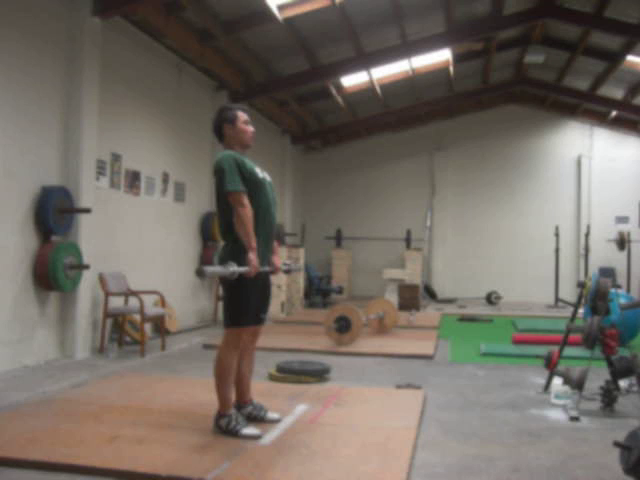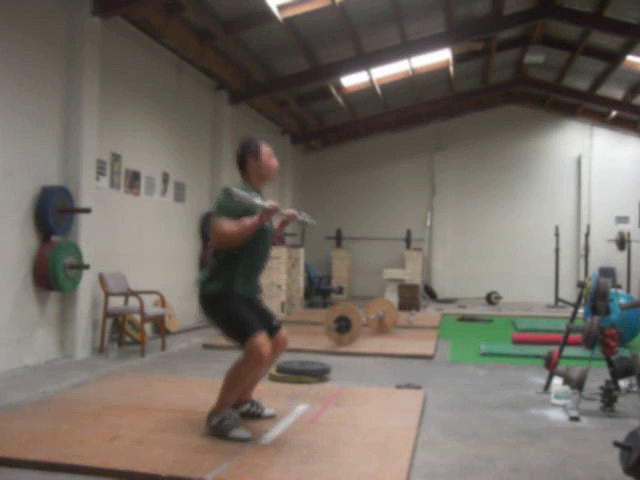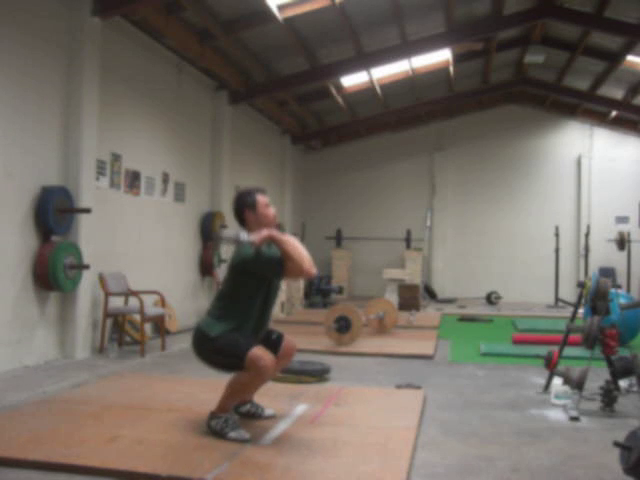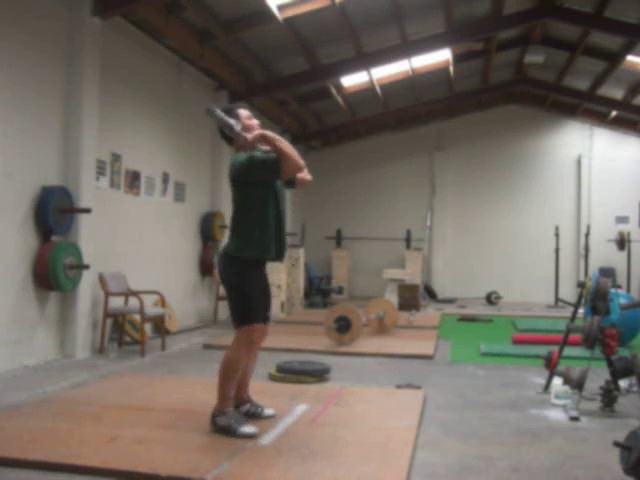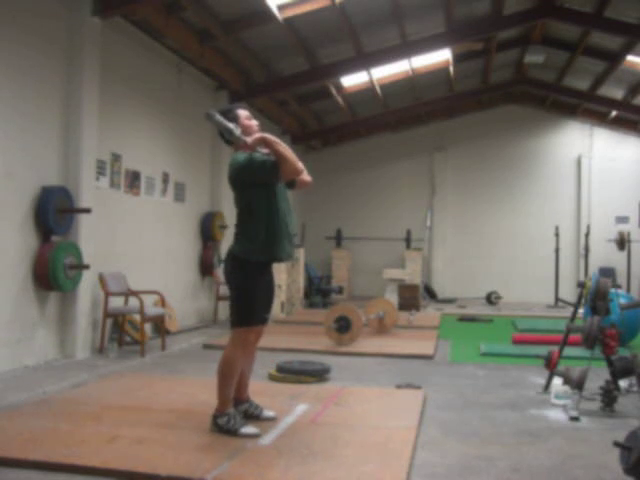
dt=0.5s
person 1, frame 1
left shoulder: (248, 163)
right shoulder: (228, 160)
right elbow: (241, 206)
left wrist: (274, 252)
right wrist: (250, 252)
left hip: (259, 264)
right hip: (243, 263)
left knee: (250, 337)
right knee: (235, 338)
left ankle: (245, 404)
right ankle: (225, 414)
person 1, frame 2
left shoulder: (257, 199)
right shoulder: (237, 197)
left elbow: (263, 239)
right elbow: (220, 236)
left wrist: (281, 223)
right wrist: (258, 220)
left hip: (244, 291)
right hip: (221, 292)
left knee: (279, 340)
right knee: (260, 350)
left ankle: (242, 400)
right ankle: (220, 413)
person 1, frame 3
left shoulder: (266, 248)
right shoulder: (252, 253)
left elbow: (310, 269)
right elbow: (304, 271)
left wrist: (287, 240)
right wrist: (278, 237)
left hip: (239, 328)
right hip: (215, 336)
left knee: (286, 348)
right knee: (263, 362)
left ankle: (243, 400)
right ankle: (219, 415)
person 1, frame 4
left shoulder: (259, 160)
right shoulder: (246, 162)
left elbow: (303, 176)
right elbow: (296, 164)
left wrist: (269, 141)
right wrist: (268, 137)
left hip: (254, 260)
right hip: (241, 261)
left knee: (256, 335)
right knee: (249, 336)
left ankle: (242, 400)
right ankle: (223, 412)
person 1, frame 5
left shoulder: (261, 159)
right shoulder: (245, 161)
left elbow: (302, 178)
right elbow: (293, 169)
left wrist: (268, 143)
right wrist: (268, 139)
left hip: (261, 261)
right hip: (247, 262)
left knee: (253, 337)
right knee: (241, 338)
left ankle: (242, 401)
right ankle: (223, 413)
